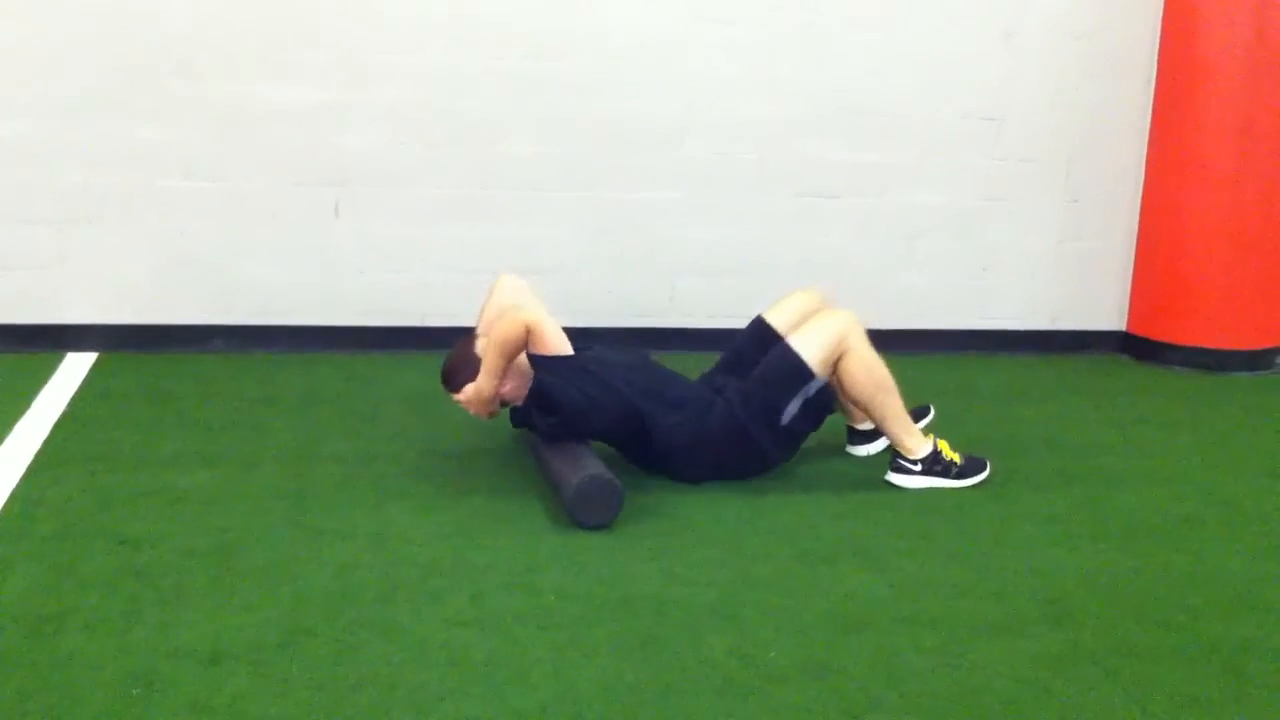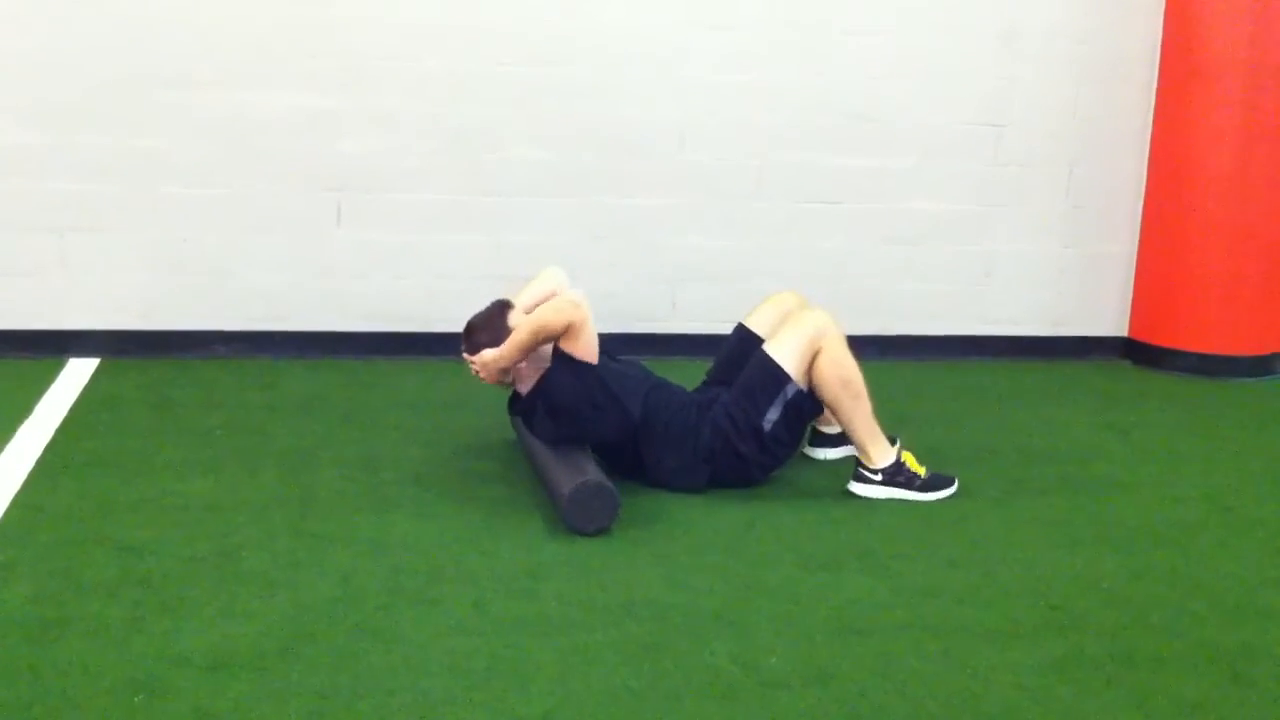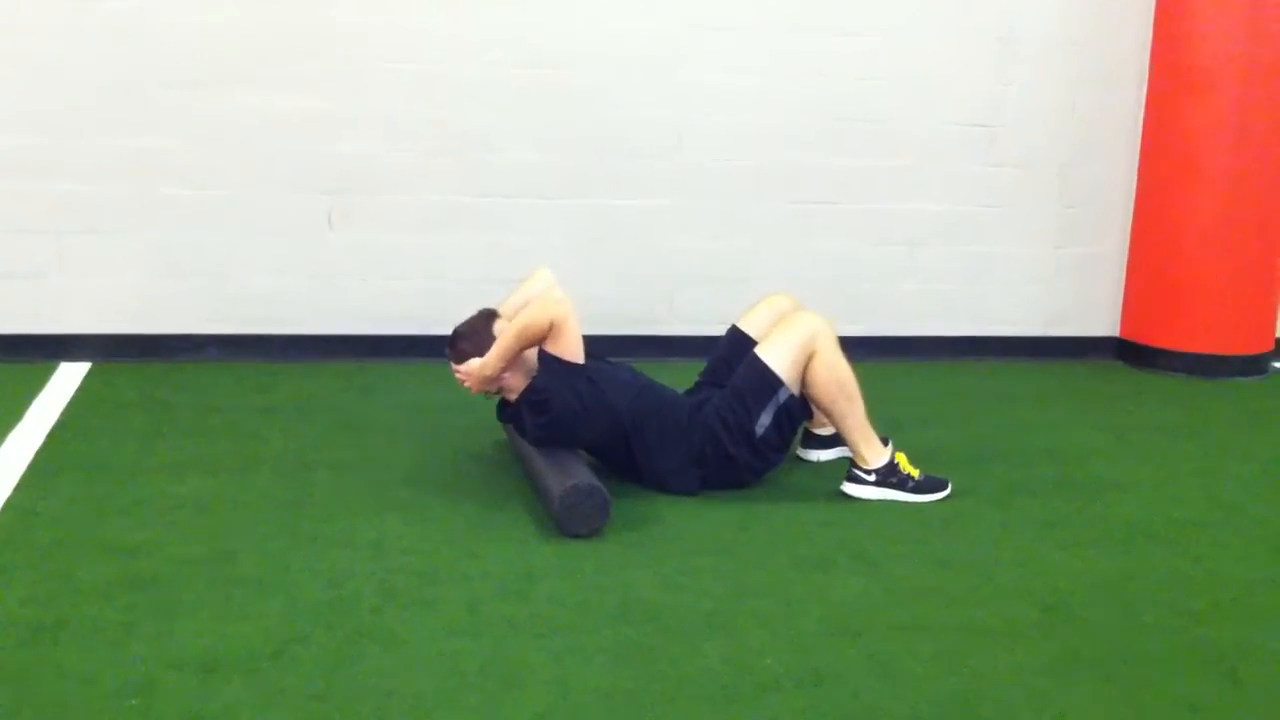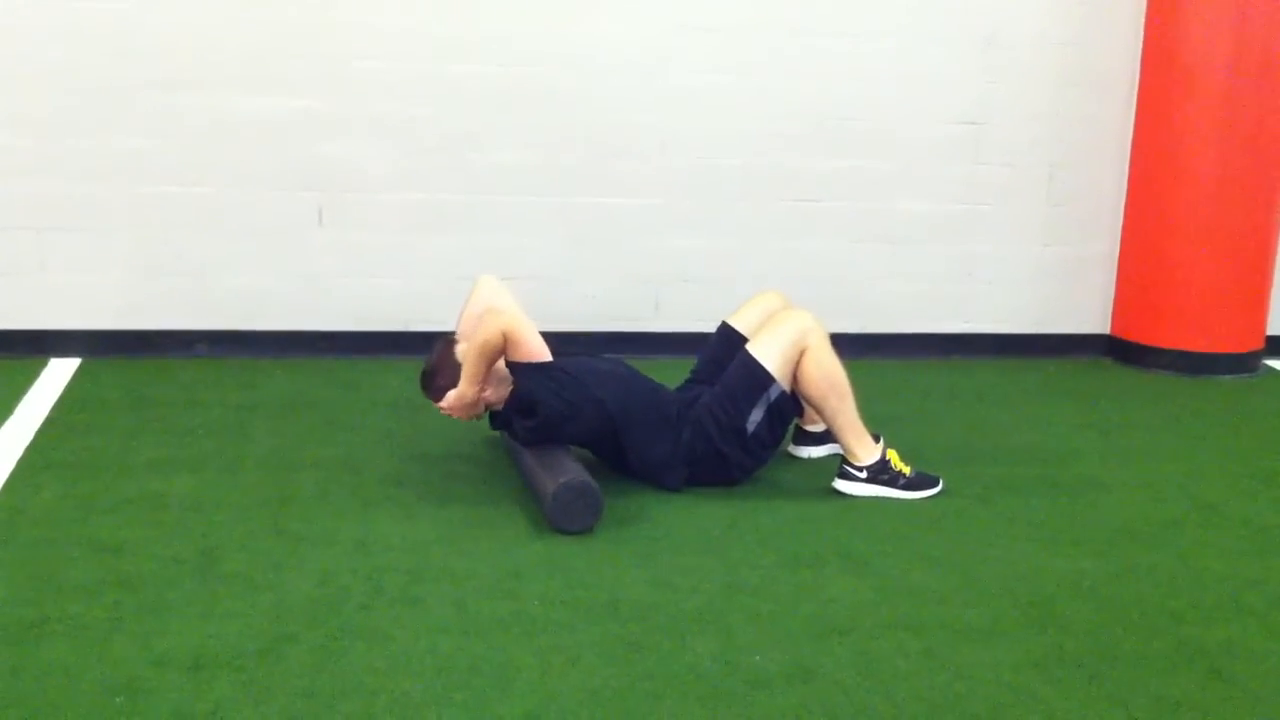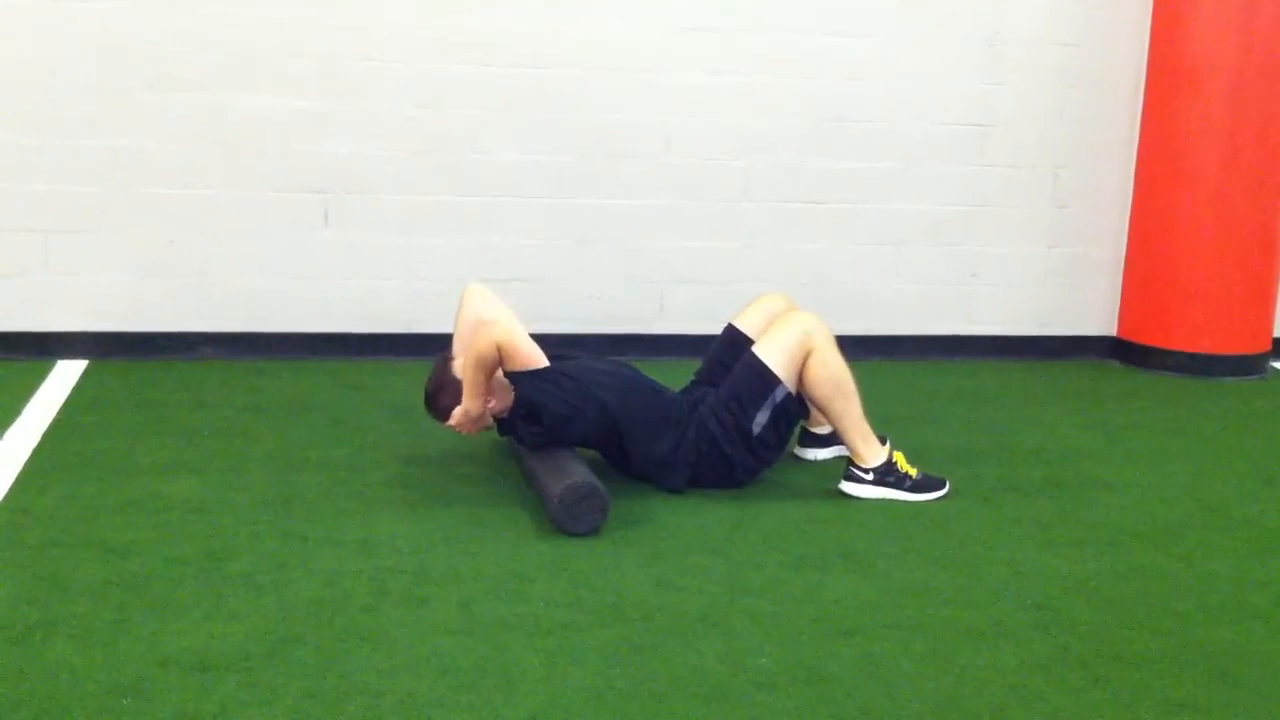
dt=1s
person 1, frame 1
left shoulder: (540, 394)
right shoulder: (556, 399)
left elbow: (510, 286)
right elbow: (525, 315)
left wrist: (476, 346)
right wrist: (483, 385)
left hip: (712, 398)
right hip: (731, 433)
left knee: (810, 302)
right knee: (841, 328)
left ankle: (866, 426)
right ankle: (916, 455)
person 1, frame 2
left shoulder: (539, 391)
right shoulder: (563, 398)
left elbow: (554, 280)
right elbow: (572, 307)
left wrist: (499, 323)
right wrist: (503, 356)
left hip: (705, 411)
right hip: (724, 446)
left knee: (788, 305)
right knee: (817, 327)
left ankle: (830, 430)
right ankle: (880, 465)
person 1, frame 3
left shoulder: (530, 397)
right shoulder: (550, 404)
left elbow: (543, 280)
right elbow: (555, 306)
left wrist: (488, 330)
right wrist: (490, 362)
left hip: (698, 412)
right hip: (717, 448)
left knee: (783, 307)
right knee: (811, 330)
left ankle: (823, 432)
right ankle: (874, 467)
person 1, frame 4
left shoulder: (518, 400)
right shoulder: (534, 406)
left elbow: (489, 290)
right elbow: (502, 319)
left wrist: (458, 353)
right wrist: (467, 387)
left hip: (689, 407)
right hip: (706, 446)
left knee: (773, 305)
right knee: (801, 328)
left ankle: (815, 430)
right ankle: (866, 463)
person 1, frame 5
left shoulder: (523, 400)
right shoulder: (538, 413)
left elbow: (477, 298)
right elbow: (493, 330)
left wrist: (459, 365)
right wrist: (471, 403)
left hip: (694, 407)
right hip: (713, 446)
left knee: (777, 305)
right knee: (806, 329)
left ankle: (821, 432)
right ankle: (871, 465)
